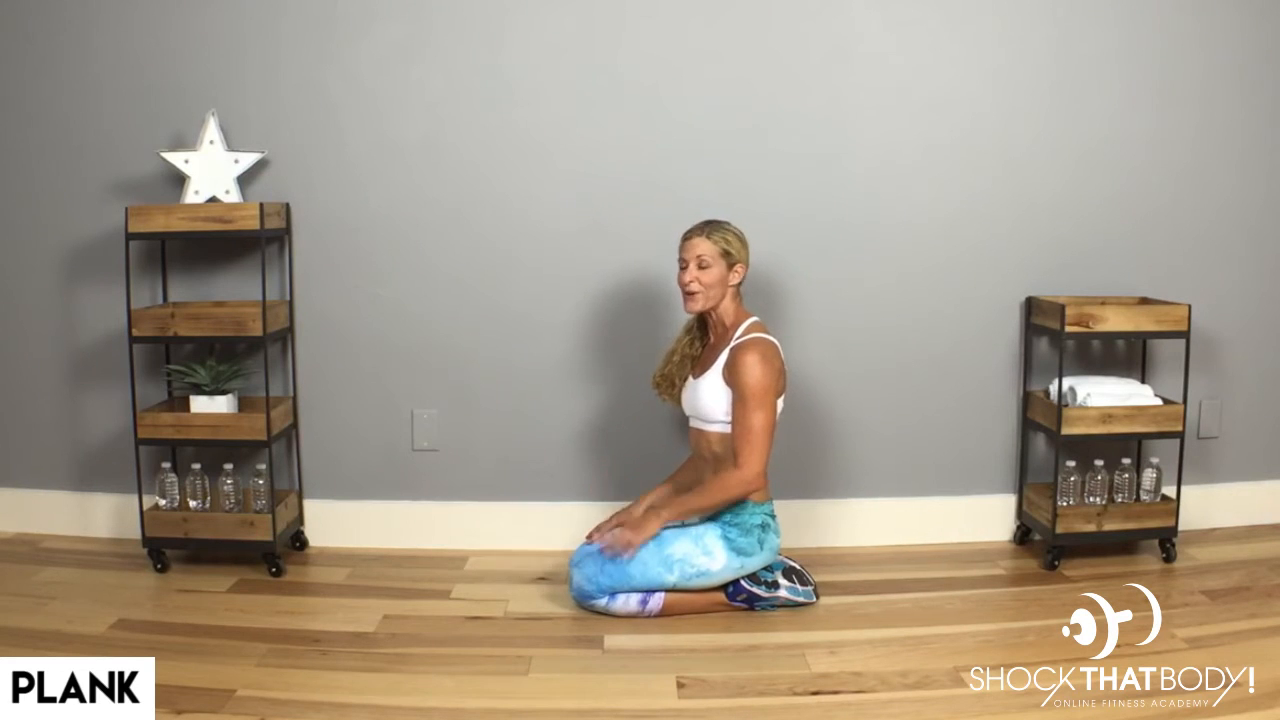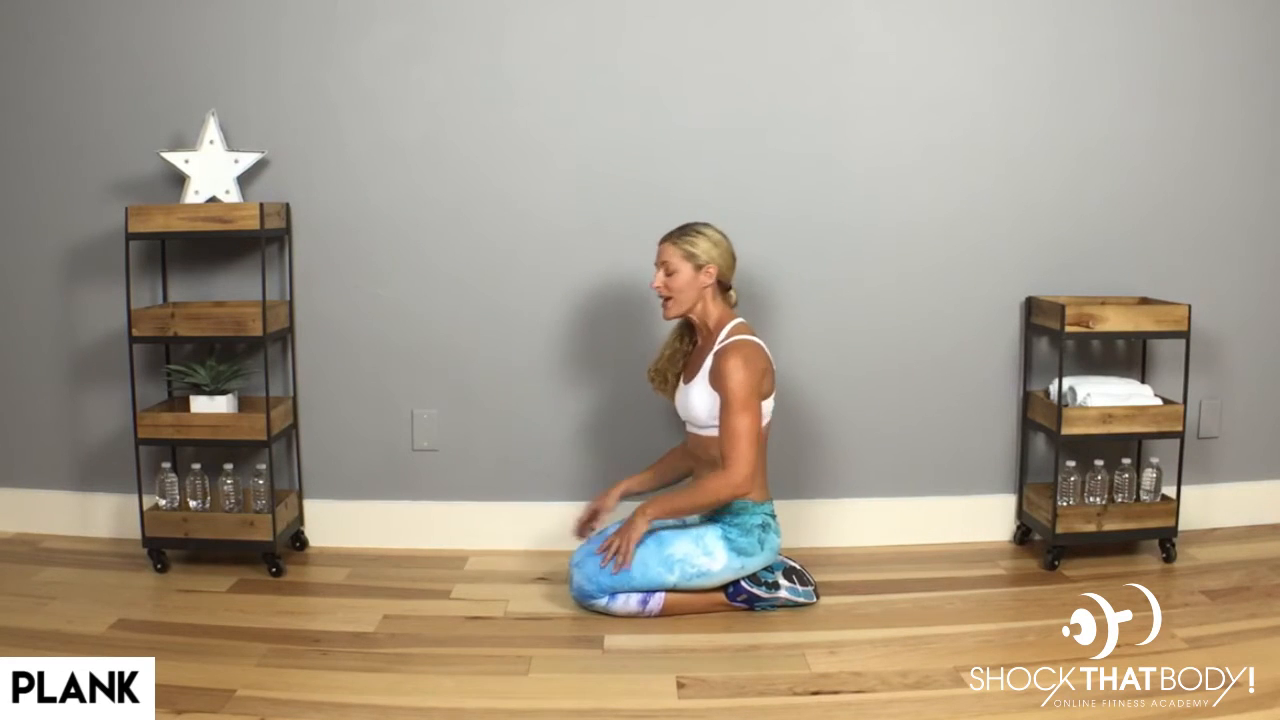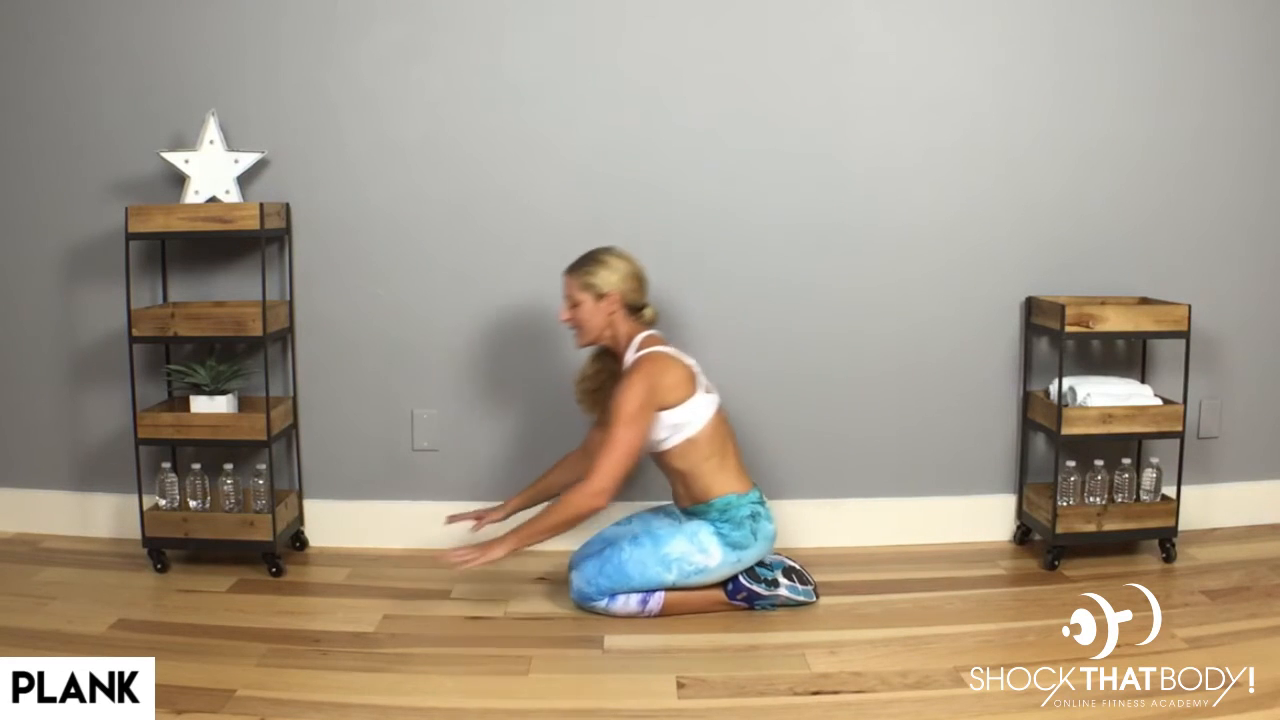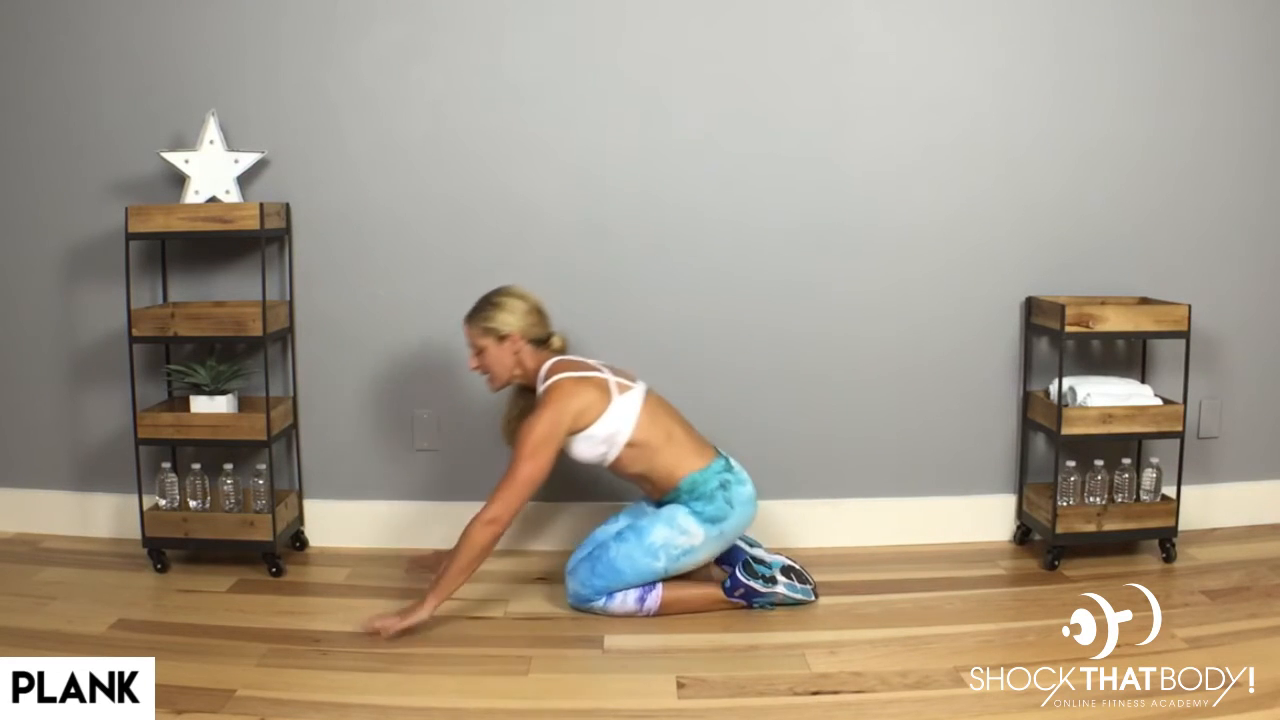
dt=0.3s
person 1, frame 1
left shoulder: (751, 353)
right shoulder: (704, 341)
left elbow: (747, 475)
left wrist: (658, 514)
right wrist: (646, 504)
left hip: (739, 529)
right hip: (709, 516)
left knee: (588, 581)
right knee: (587, 558)
left ankle: (742, 593)
right ankle: (750, 573)
person 1, frame 2
left shoulder: (735, 357)
right shoulder: (696, 346)
left elbow: (735, 478)
left wrist: (647, 514)
right wrist: (622, 488)
left hip: (742, 528)
right hip: (711, 517)
left knee: (590, 583)
right knee: (587, 558)
left ankle: (741, 593)
right ankle: (747, 572)
person 1, frame 3
left shoulder: (645, 373)
right shoulder: (632, 360)
left elbow: (595, 492)
right elbow: (588, 455)
left wrist: (507, 543)
right wrist: (508, 507)
left hip: (730, 525)
right hip: (697, 516)
left knee: (590, 585)
right knee: (587, 562)
left ankle: (740, 589)
right ankle: (734, 567)
person 1, frame 4
left shoulder: (556, 403)
right shoulder: (561, 377)
left elbow: (495, 516)
right elbow: (515, 493)
left wrist: (427, 604)
right wrist: (460, 555)
left hip: (713, 500)
right hip: (696, 489)
left knee: (587, 587)
right knee: (585, 566)
left ankle: (739, 587)
right ankle: (733, 560)
